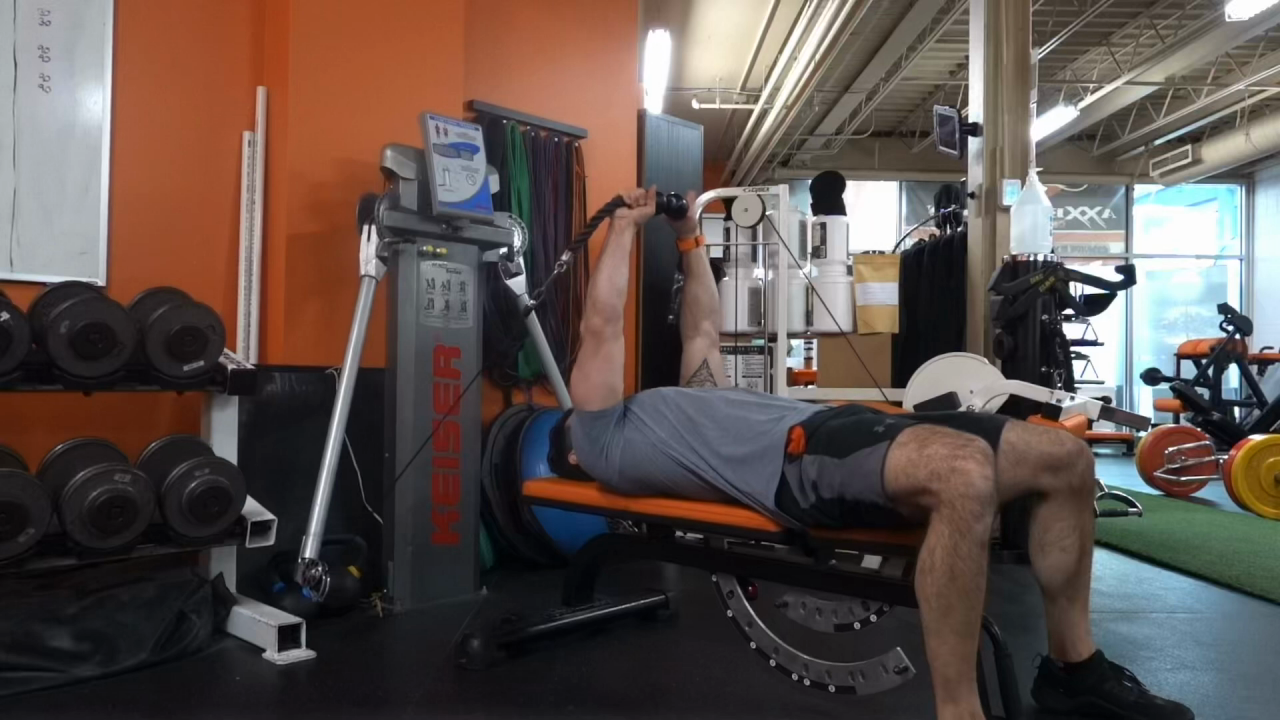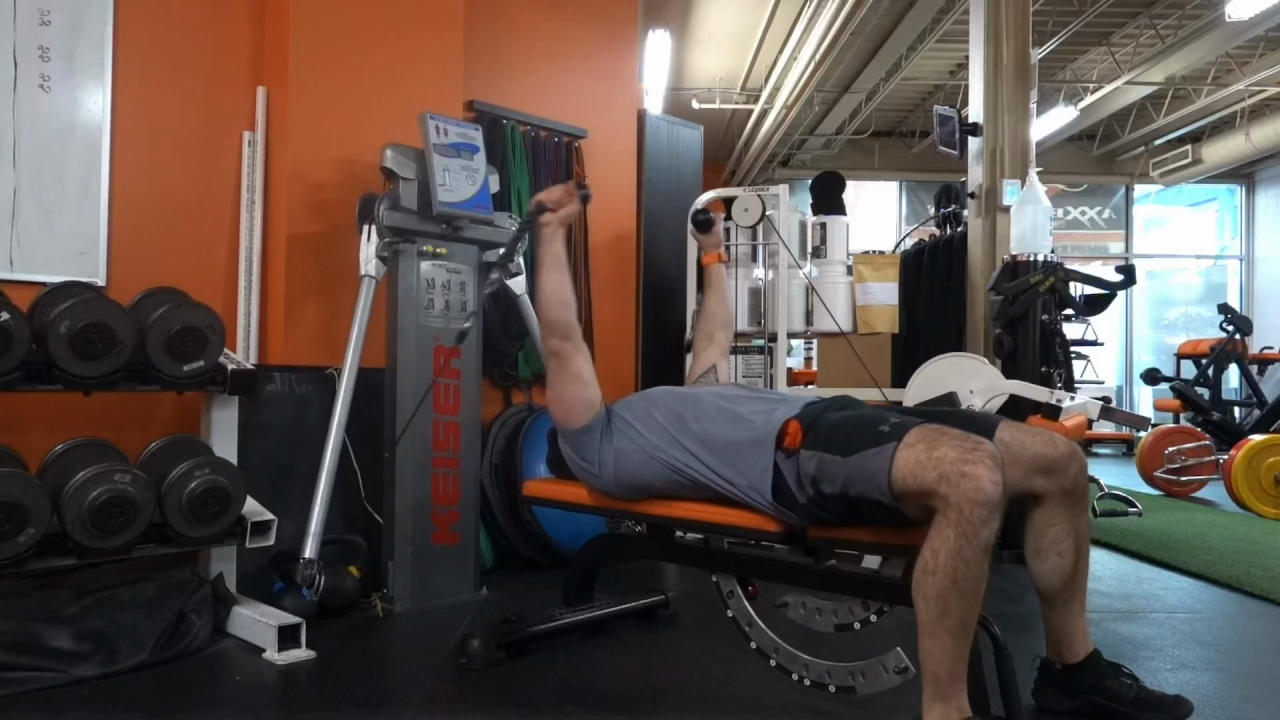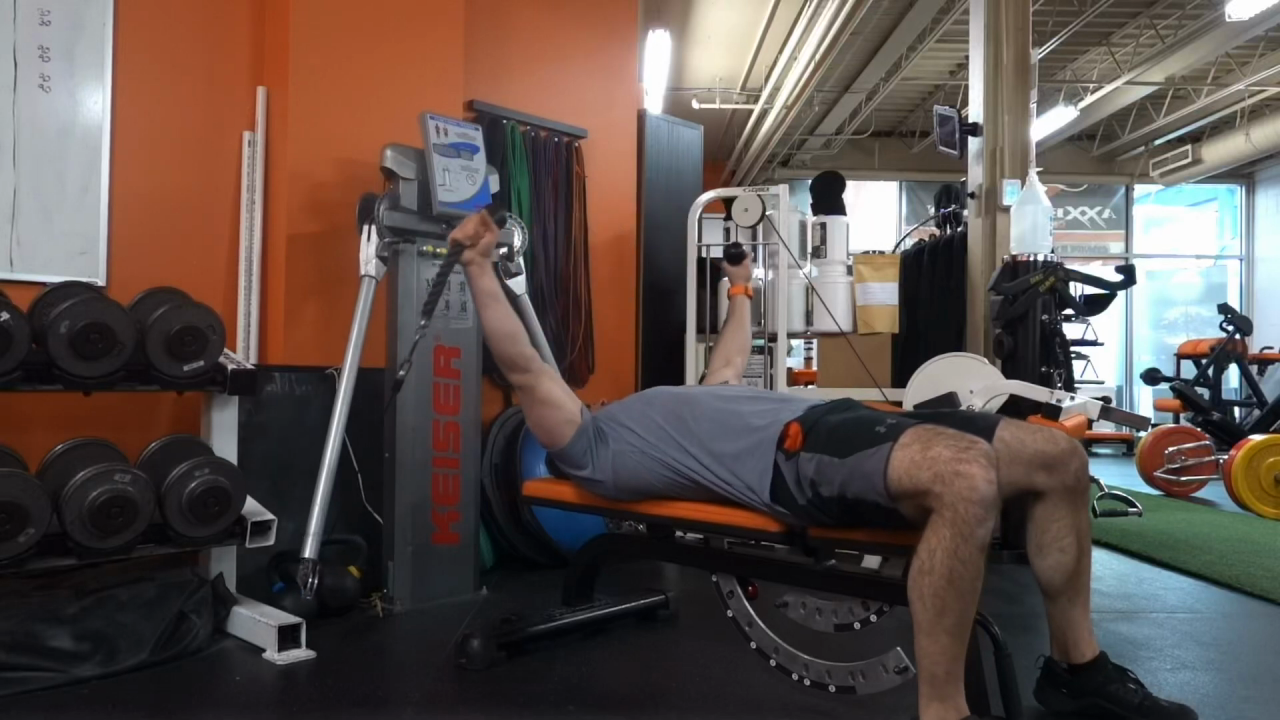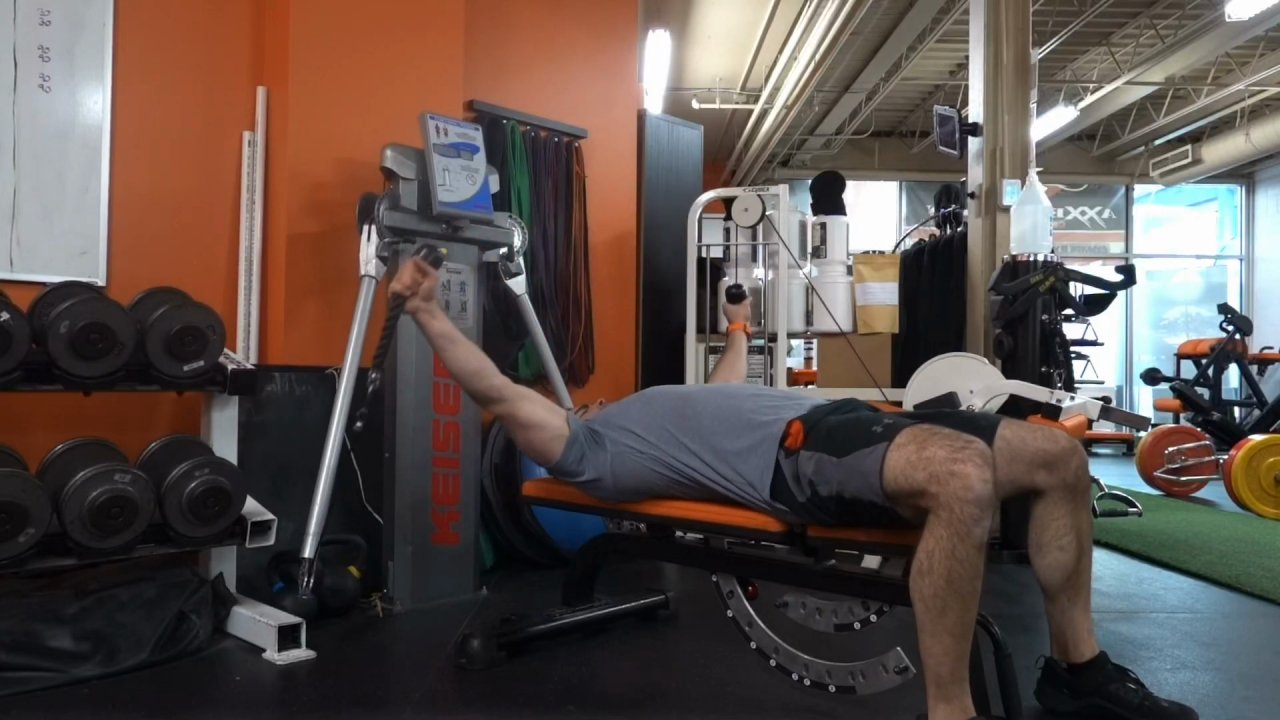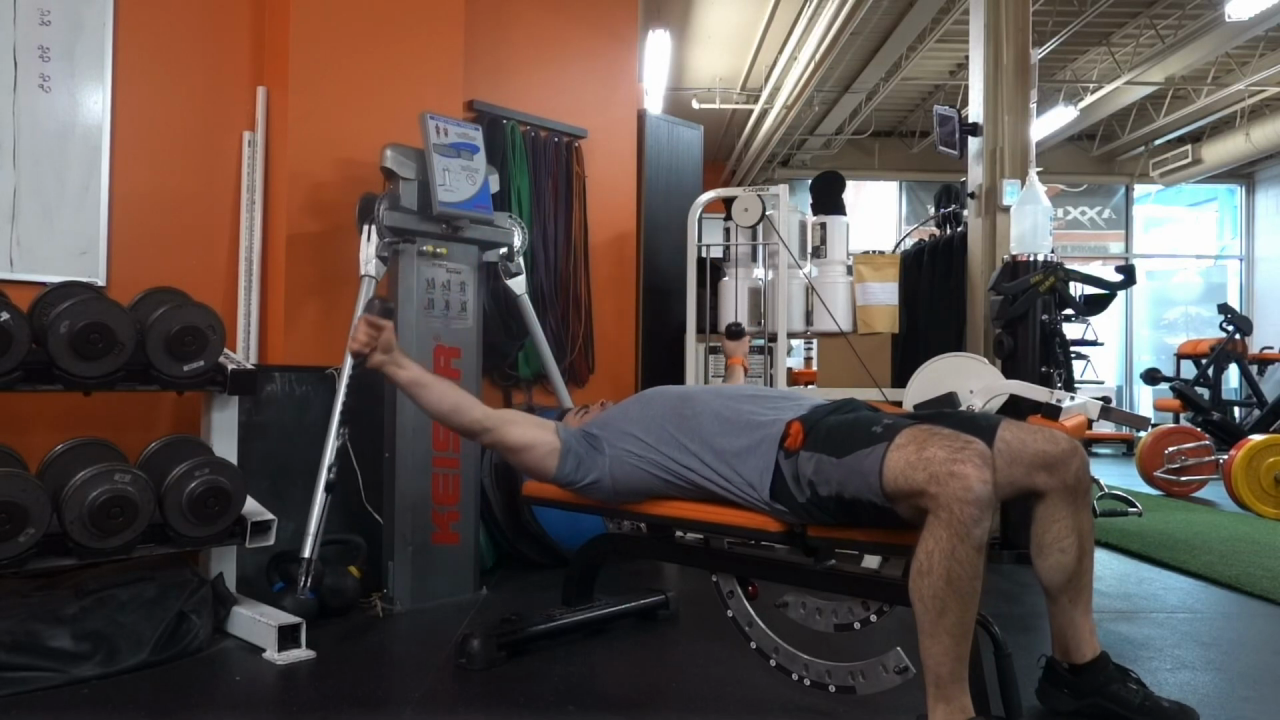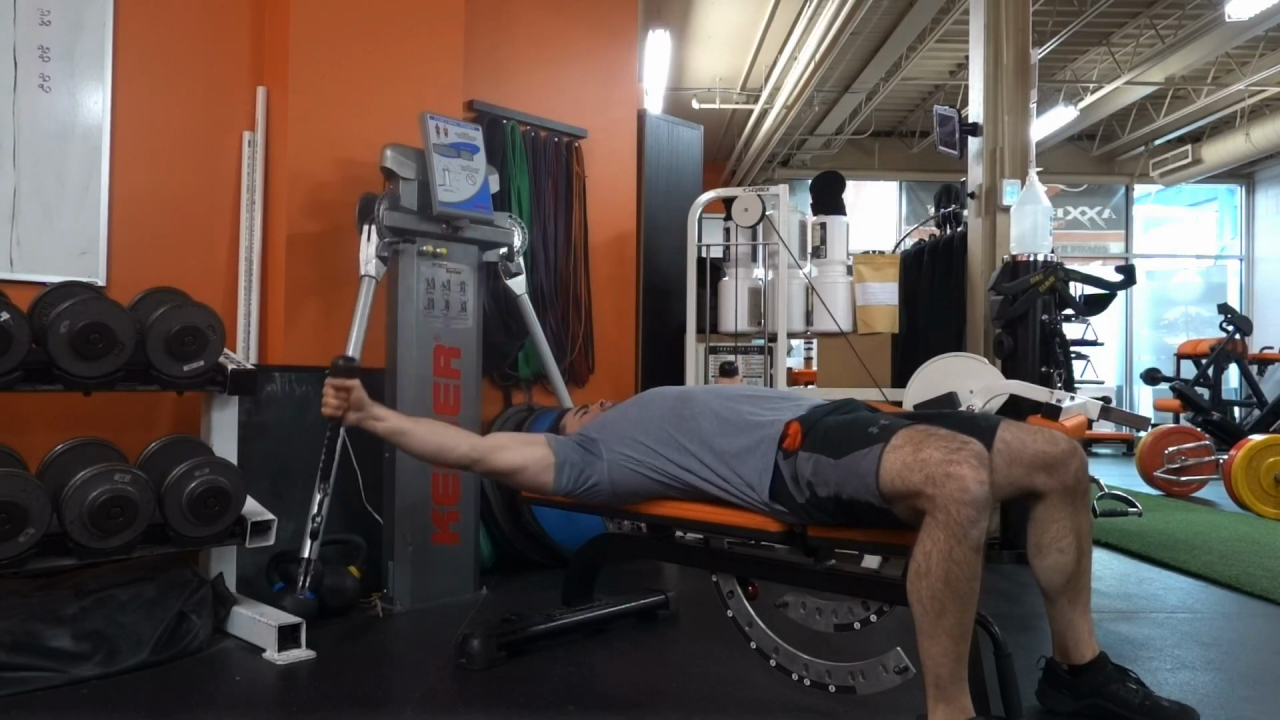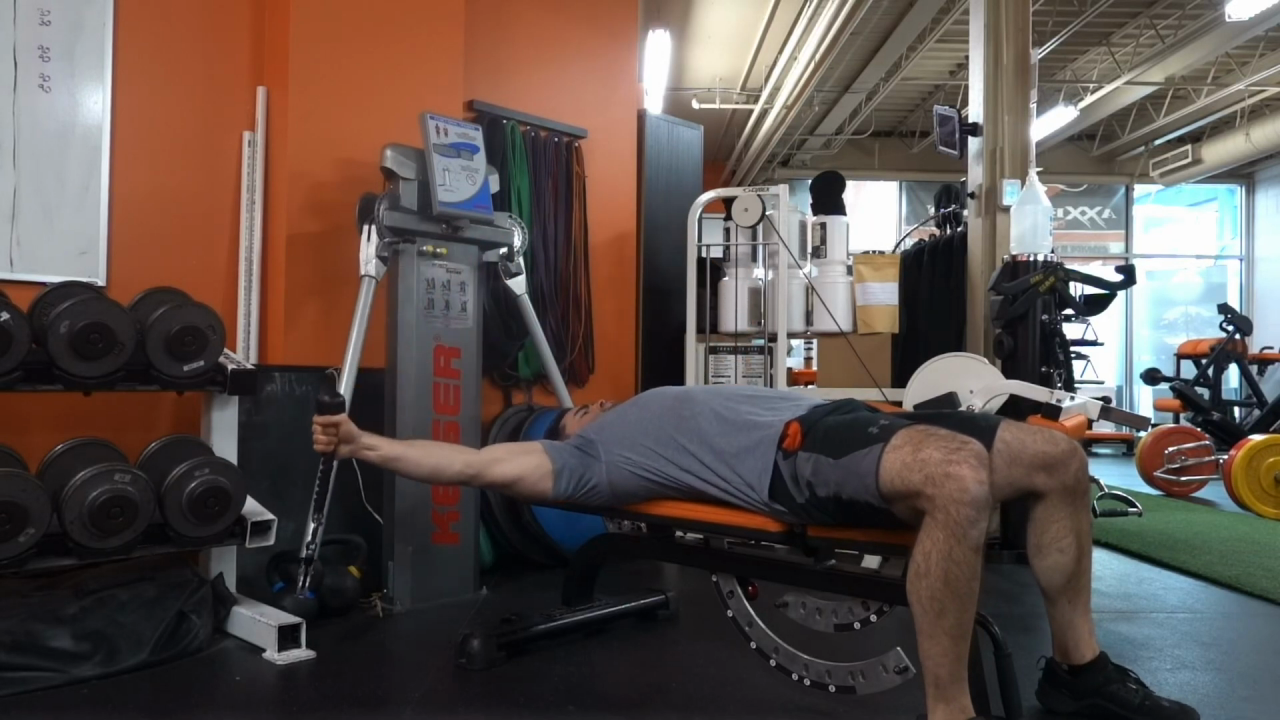
dt=0.3s
person 1, frame 1
left shoulder: (684, 405)
right shoulder: (605, 444)
left elbow: (703, 329)
right elbow: (601, 328)
left wrist: (690, 241)
right wrist: (624, 226)
left hip: (835, 423)
right hip: (796, 457)
left knee: (1065, 461)
right knee: (964, 473)
left ankle: (1073, 667)
person 1, frame 2
left shoulder: (681, 409)
right shoulder: (600, 449)
left elbow: (711, 341)
right elbow: (563, 346)
left wrist: (711, 259)
right wrist: (555, 232)
left hip: (833, 421)
right hip: (788, 453)
left knee: (1059, 463)
right knee: (972, 481)
person 1, frame 3
left shoulder: (660, 415)
right shoulder: (594, 451)
left elbow: (726, 371)
right elbow: (526, 372)
left wrist: (740, 292)
right wrist: (481, 266)
left hip: (834, 417)
right hip: (790, 451)
left knee: (1059, 460)
right knee: (967, 480)
person 1, frame 4
left shoulder: (652, 414)
right shoulder: (593, 454)
right elbow: (504, 397)
left wrist: (737, 333)
right wrist: (428, 312)
left hip: (833, 418)
right hip: (792, 454)
left knee: (1059, 458)
right knee: (965, 478)
person 1, frame 5
left shoulder: (644, 413)
right shoulder: (588, 454)
right elbow: (488, 424)
left wrist: (736, 363)
right wrist: (392, 362)
left hip: (834, 419)
right hip: (794, 453)
left knee: (1058, 459)
right knee: (964, 477)
person 1, frame 6
left shoulder: (644, 415)
right shoulder: (588, 456)
right elbow: (486, 449)
left wrist: (730, 391)
right wrist: (370, 415)
left hip: (832, 417)
right hip: (791, 454)
left knee: (1057, 459)
right knee: (960, 479)
person 1, frame 7
left shoulder: (639, 418)
right shoulder: (587, 459)
right elbow: (484, 463)
left wrist: (728, 404)
right wrist: (364, 444)
left hip: (833, 416)
right hip: (792, 455)
left knee: (1057, 459)
right knee: (960, 478)
